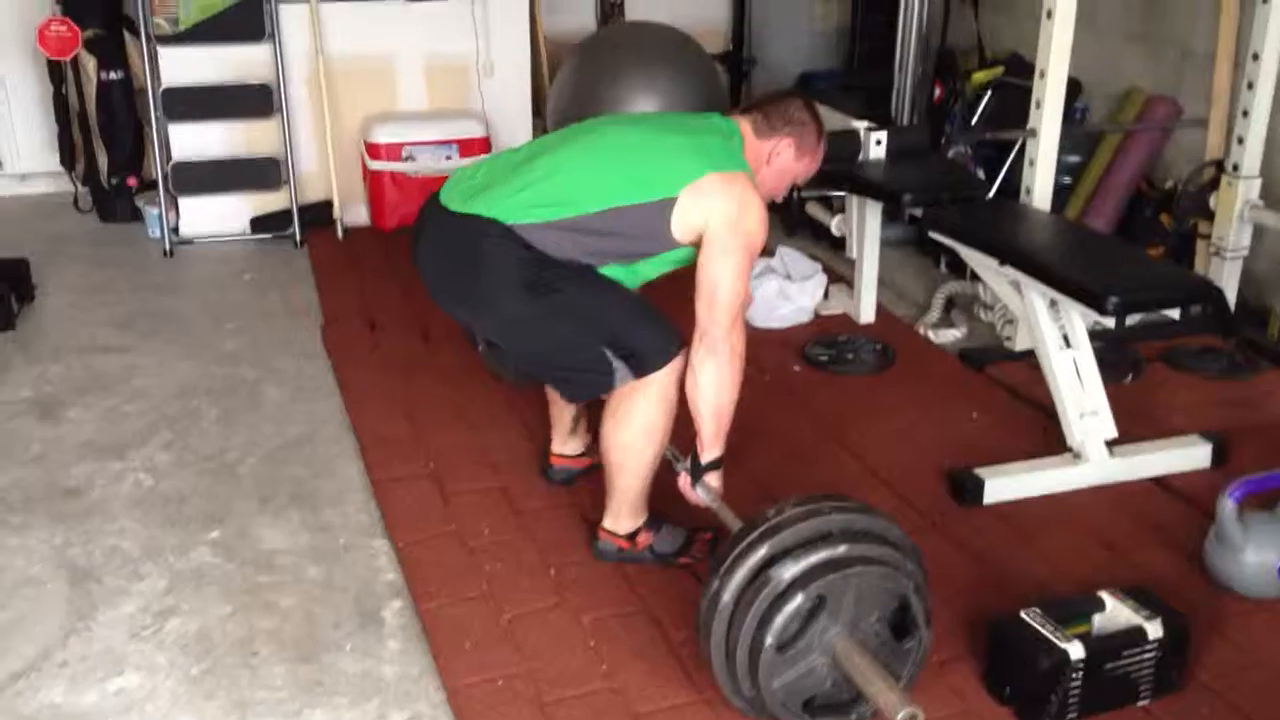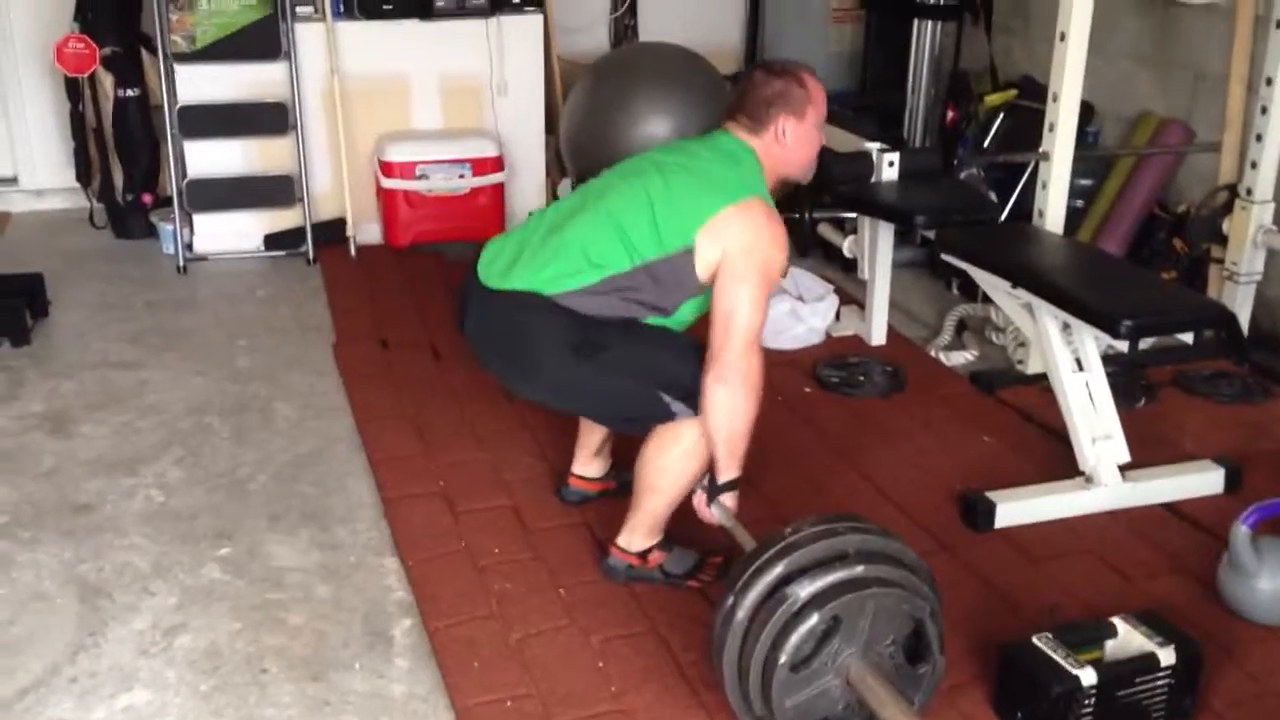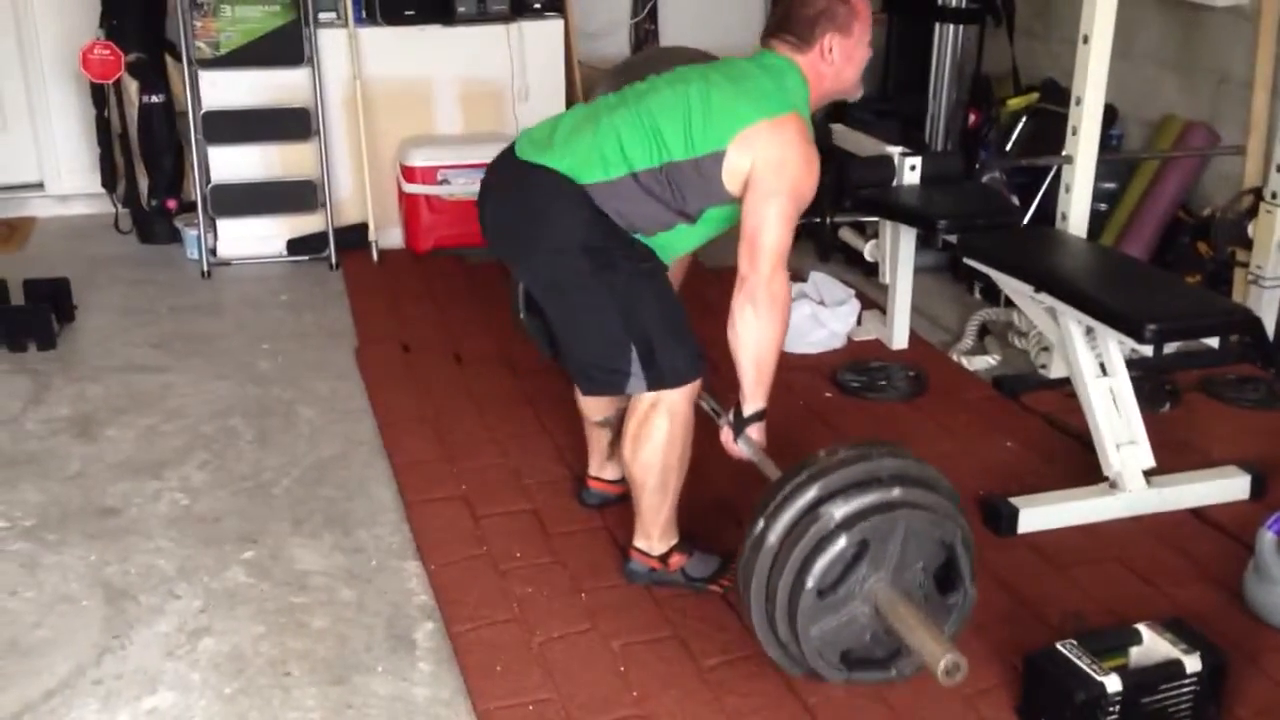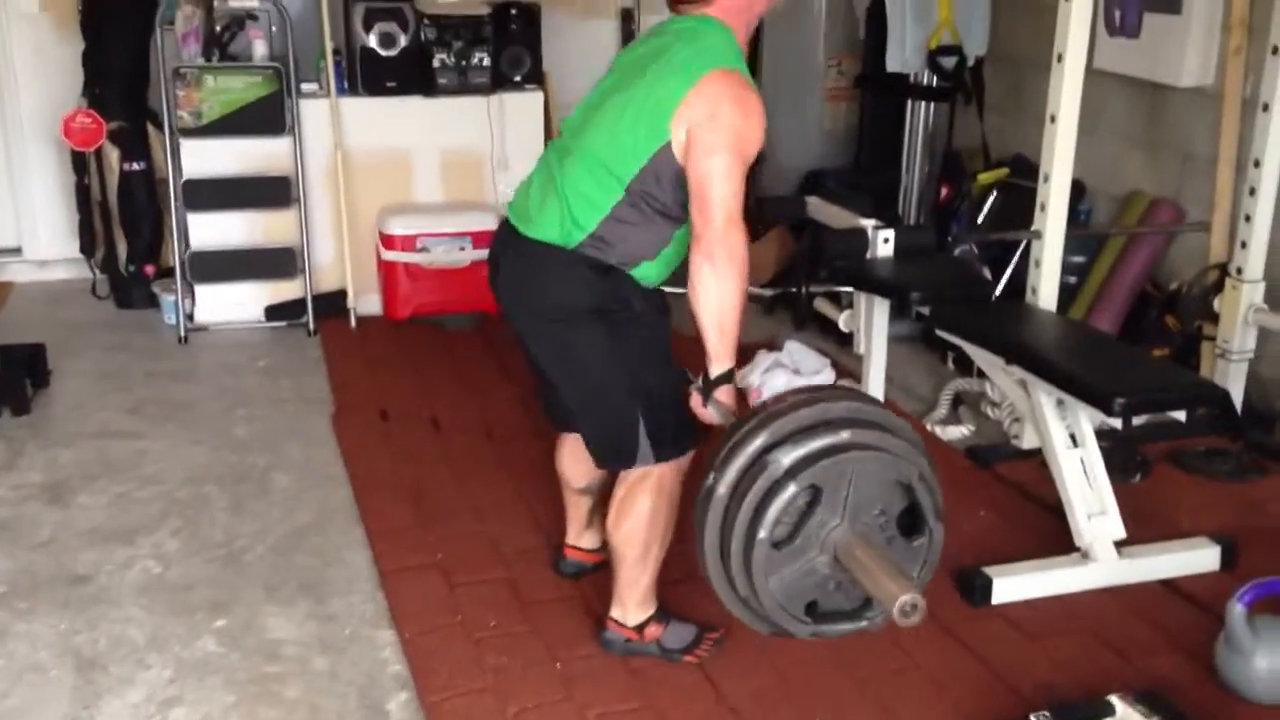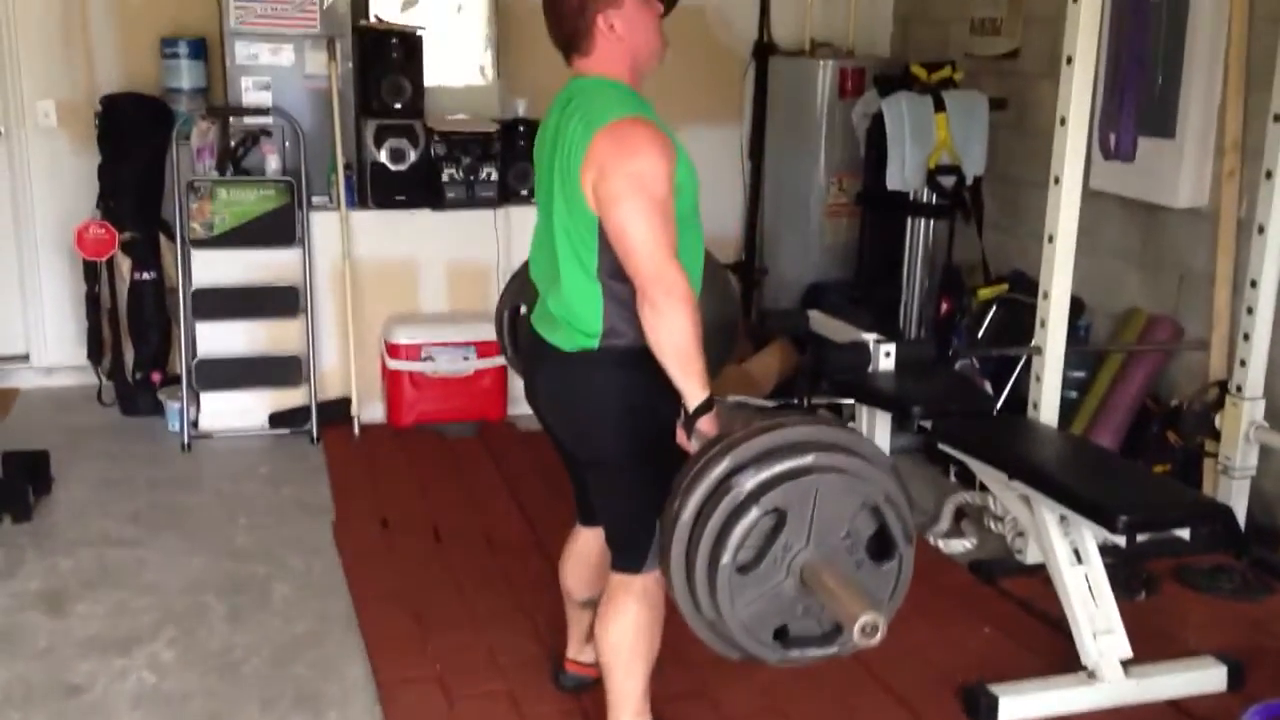
dt=0.7s
person 1, frame 1
left shoulder: (686, 133)
right shoulder: (735, 199)
right elbow: (717, 339)
right wrist: (709, 460)
left hip: (449, 220)
right hip: (485, 254)
left knee: (581, 323)
right knee: (654, 362)
left ankle: (568, 451)
right ankle: (624, 530)
person 1, frame 2
left shoulder: (695, 157)
right shoulder: (754, 226)
right elbow: (732, 365)
right wrist: (725, 480)
left hip: (493, 288)
right hip: (527, 326)
left knee: (636, 356)
right knee: (701, 396)
left ankle: (589, 473)
right ankle: (637, 549)
person 1, frame 3
left shoulder: (739, 80)
right shoulder: (787, 139)
right elbow: (760, 285)
left wrist: (656, 310)
right wrist: (752, 413)
left hip: (519, 181)
right hip: (557, 210)
left knee: (611, 341)
right knee: (667, 378)
left ankle: (604, 475)
right ankle: (657, 551)
person 1, frame 4
right shoulder: (727, 92)
right elbow: (717, 241)
right wrist: (720, 373)
left hip: (526, 252)
right hip: (575, 280)
left knee: (590, 413)
right knee: (660, 448)
left ankle: (582, 541)
right ankle: (633, 620)
person 1, frame 5
left shoulder: (570, 110)
right shoulder: (628, 135)
right elbow: (658, 285)
right wrist: (700, 404)
left hip: (560, 354)
right hip: (612, 375)
left knee: (601, 522)
right knee: (647, 562)
left ankle: (580, 655)
